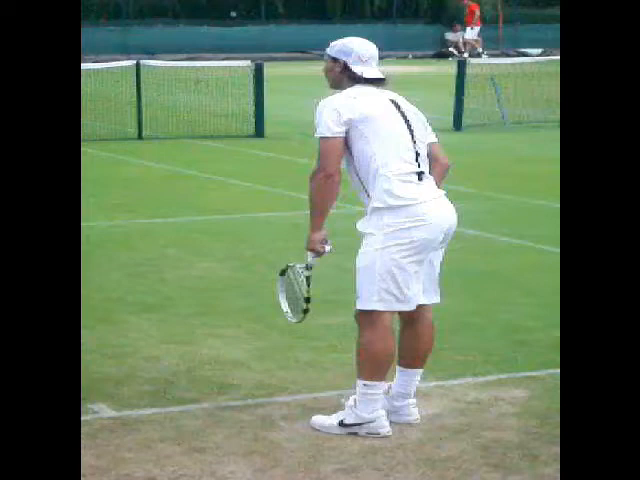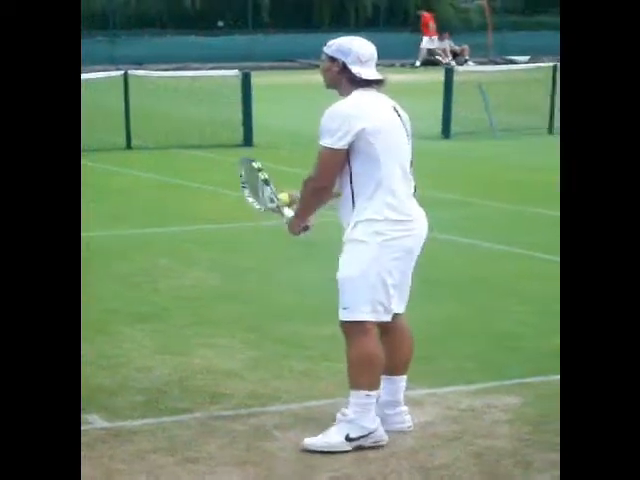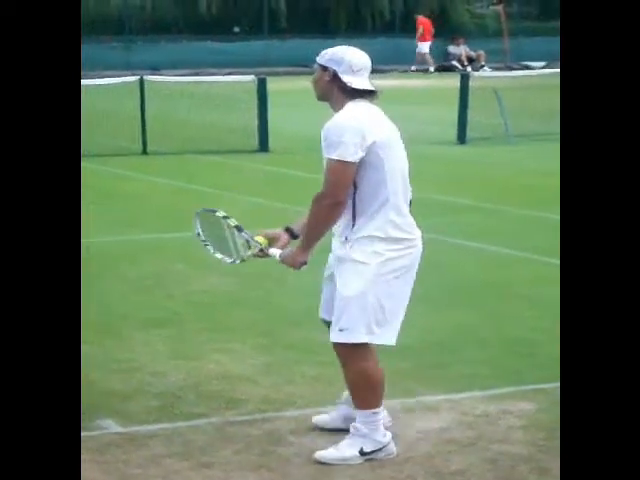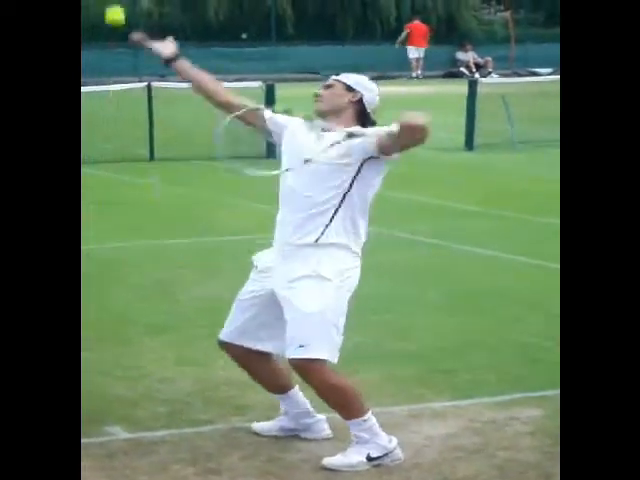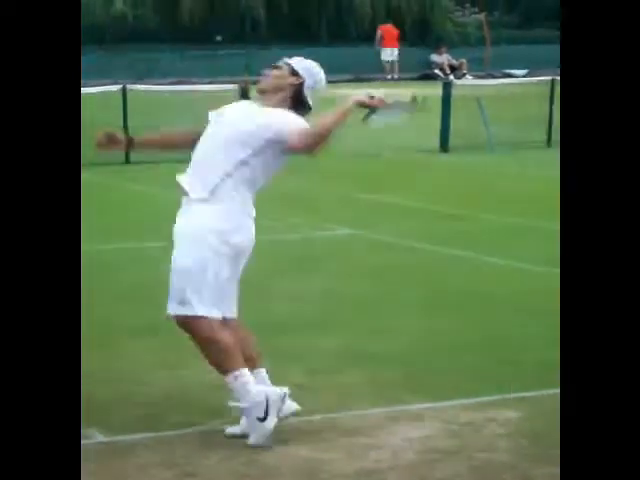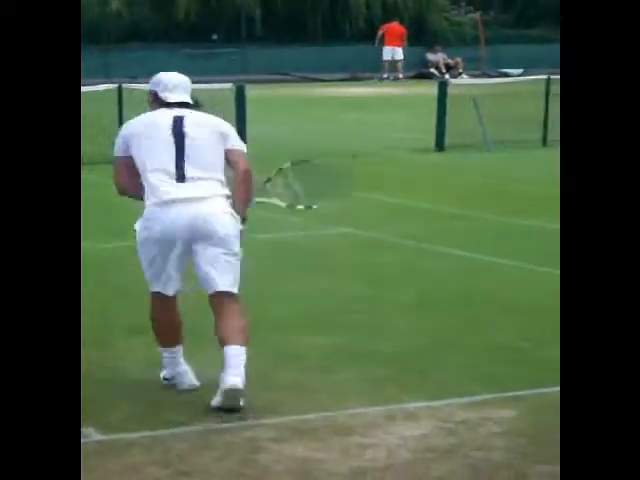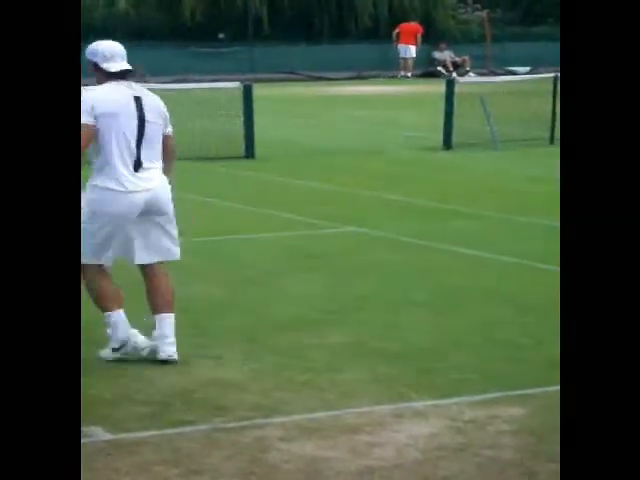
dt=0.7s
person 1, frame 1
left shoulder: (336, 104)
right shoulder: (400, 104)
left elbow: (326, 172)
right elbow: (439, 161)
left wrist: (317, 228)
left hip: (397, 220)
right hip: (436, 213)
left knee: (373, 314)
right knee: (416, 310)
left ankle: (366, 413)
right ankle: (401, 401)
person 1, frame 2
left shoulder: (343, 112)
right shoulder: (388, 108)
left elbow: (321, 181)
left wrist: (300, 216)
right wrist: (312, 200)
left hip: (377, 231)
right hip: (402, 223)
left knee: (359, 323)
right knee: (391, 317)
left ankle: (363, 422)
right ankle: (391, 408)
person 1, frame 3
left shoulder: (346, 124)
right shoulder: (363, 118)
left elbow: (332, 199)
right elbow: (336, 199)
left wrist: (302, 248)
right wrist: (291, 233)
left hip: (376, 249)
right hip: (363, 244)
left knee: (353, 341)
right knee: (340, 328)
left ankle: (372, 436)
right ankle: (356, 409)
person 1, frame 4
left shoulder: (369, 141)
right shoulder: (296, 131)
left elbow: (404, 136)
right elbow: (231, 102)
left wrist: (410, 129)
right wrist: (174, 59)
left hip: (323, 266)
right hip: (281, 260)
left knee: (310, 361)
right knee: (238, 343)
left ankle: (376, 443)
right ankle: (301, 417)
person 1, frame 5
left shoulder: (281, 121)
right shoulder: (245, 111)
left elbow: (311, 140)
right elbow: (190, 139)
left wrist: (349, 107)
right wrist: (129, 140)
left hip: (212, 223)
right hip: (202, 218)
left knee: (196, 316)
right knee: (216, 317)
left ankle: (261, 401)
right ankle: (266, 397)
person 1, frame 6
left shoulder: (132, 128)
right shoulder: (218, 124)
left elbow: (124, 184)
right elbow: (243, 172)
right wrist: (237, 215)
left hip: (164, 216)
right hip: (214, 211)
left knee: (163, 296)
right knee: (226, 299)
left ankle: (176, 371)
right ankle: (233, 376)
person 1, frame 7
left shoulder: (90, 98)
right shoulder: (154, 101)
left elbow: (82, 144)
right elbow: (169, 153)
left hip: (113, 195)
right hip: (156, 190)
left knee: (92, 265)
right knee: (154, 266)
left ankle: (123, 335)
right ankle: (166, 341)
